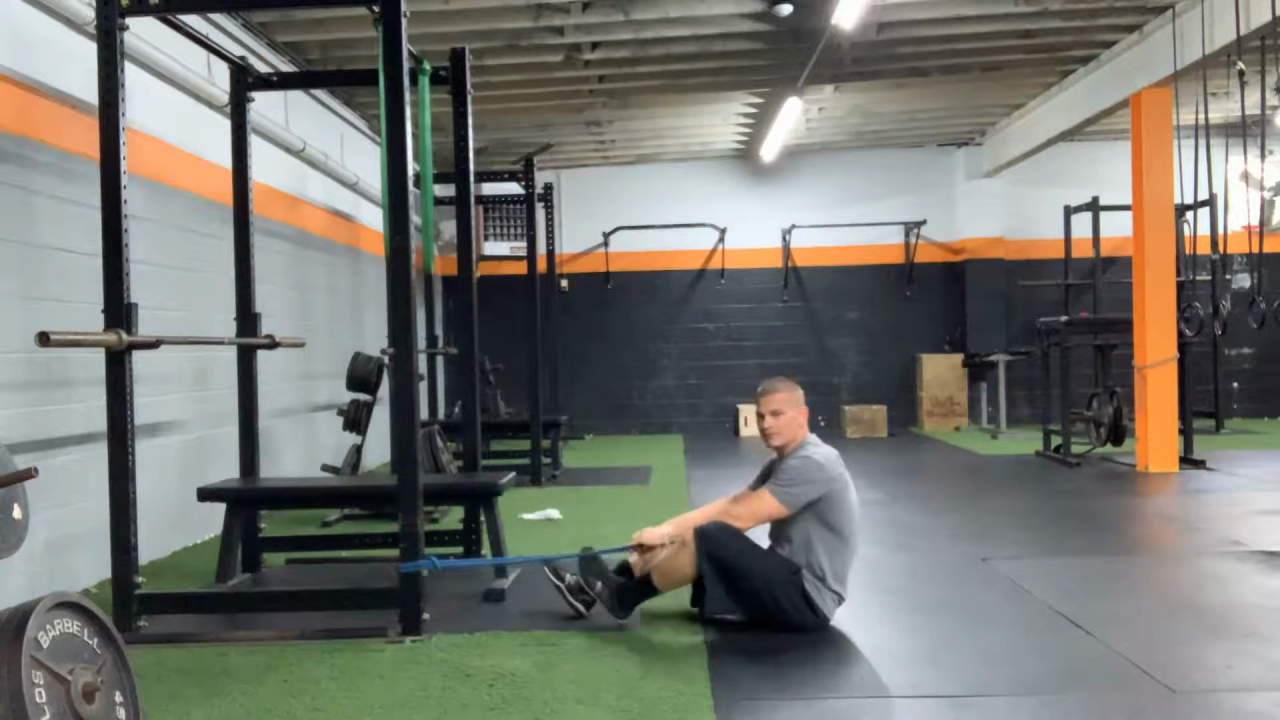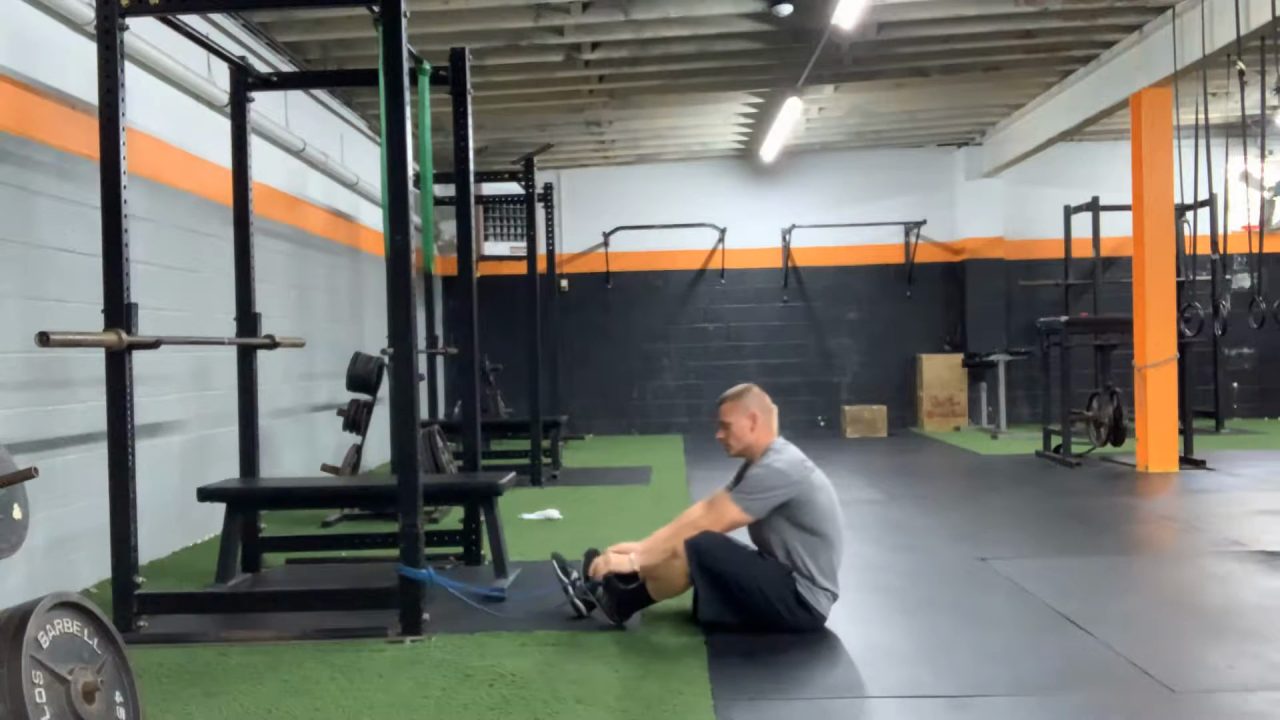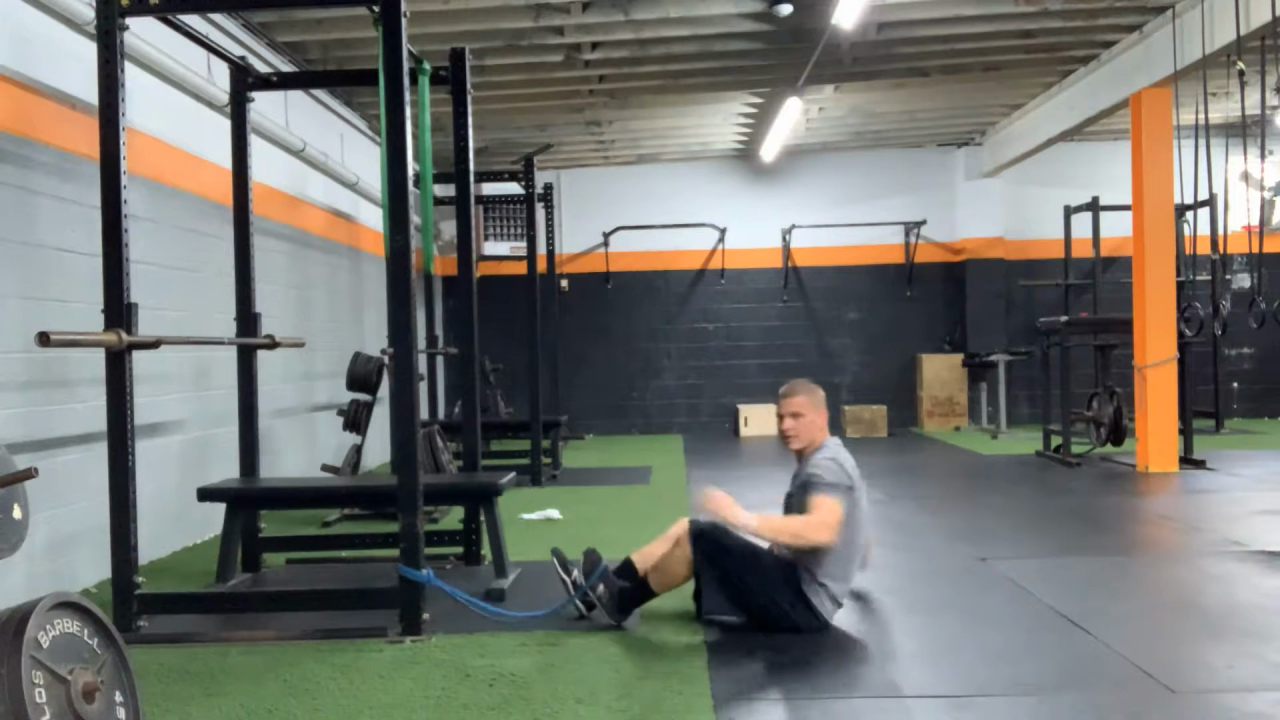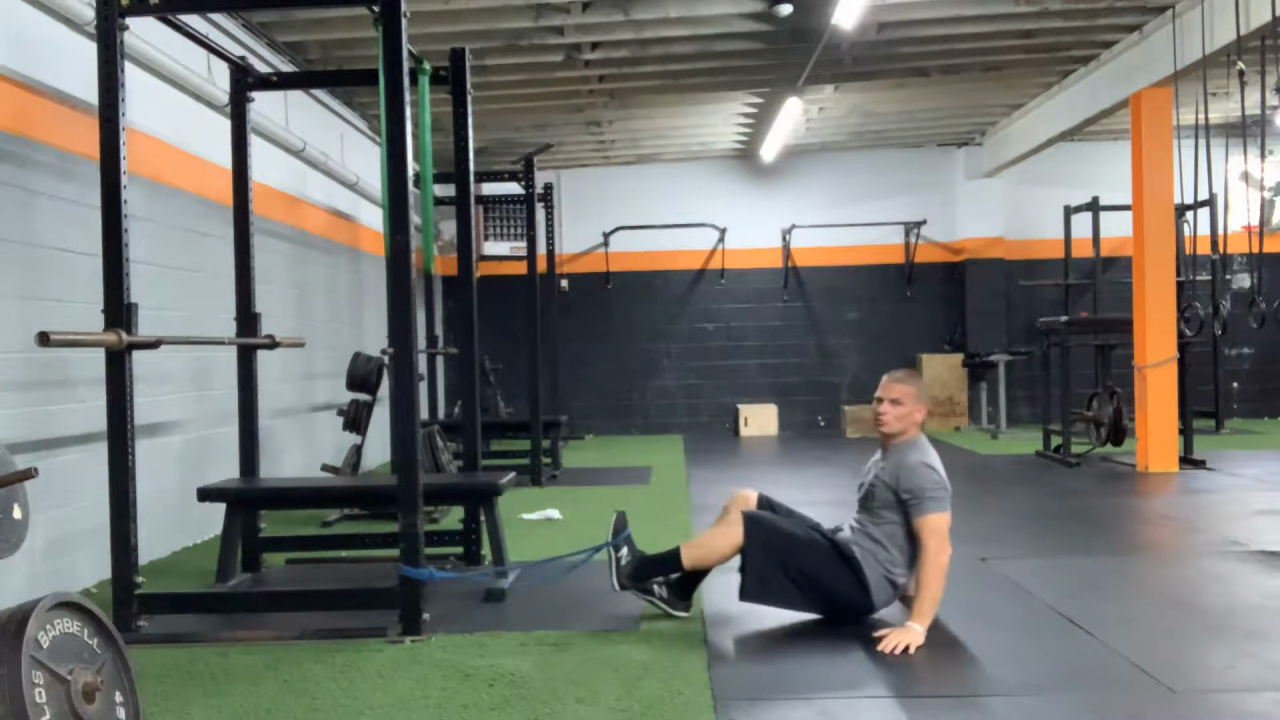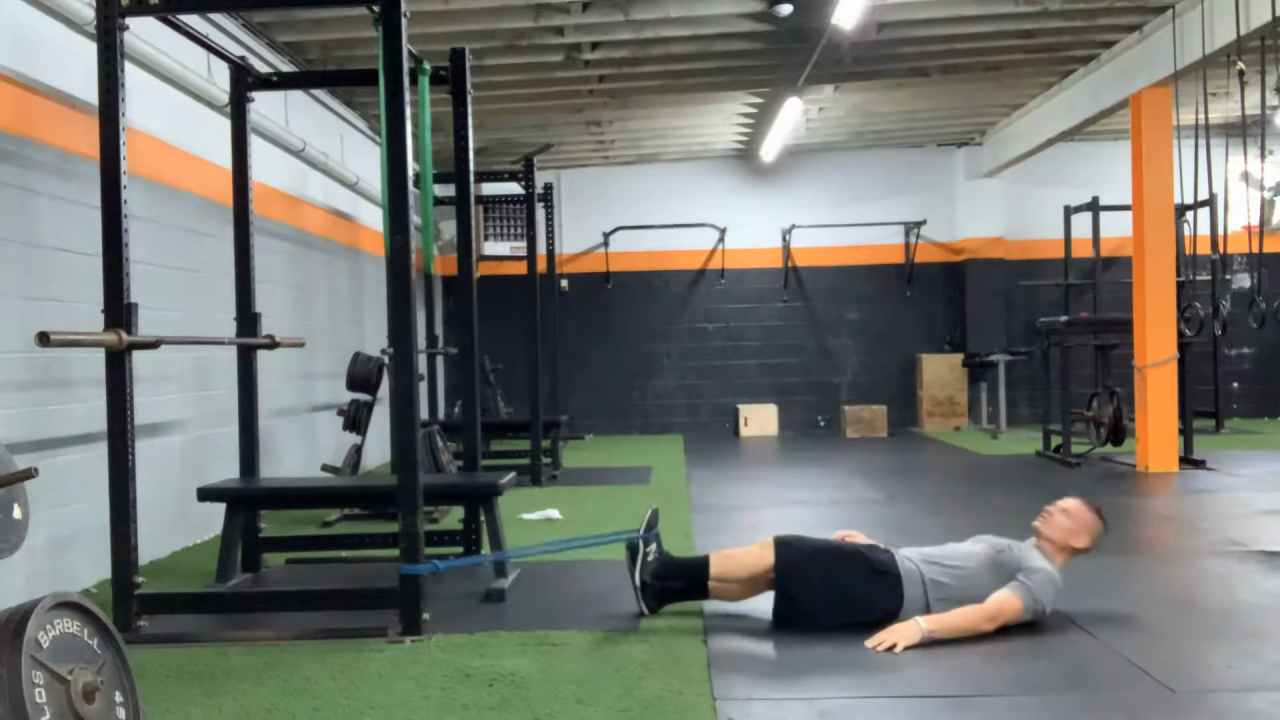
dt=1s
person 1, frame 1
left shoulder: (812, 463)
right shoulder: (785, 462)
left elbow: (741, 517)
right elbow: (731, 504)
left wrist: (667, 534)
right wrist: (668, 529)
left hip: (807, 600)
right hip: (789, 579)
left knee: (708, 538)
right knee: (683, 541)
left ankle: (622, 598)
right ankle: (590, 590)
person 1, frame 2
left shoulder: (778, 469)
right shoulder: (764, 462)
left elbow: (705, 525)
right elbow: (705, 509)
left wrist: (634, 560)
right wrist: (643, 547)
left hip: (802, 602)
right hip: (785, 578)
left knee: (696, 547)
right knee: (683, 543)
left ankle: (619, 604)
right ankle: (598, 587)
person 1, frame 3
left shoulder: (827, 467)
right shoulder: (817, 460)
left elbow: (819, 531)
left wrist: (747, 520)
left hip: (801, 602)
right hip: (781, 577)
left knee: (697, 536)
right knee: (686, 530)
left ankle: (619, 603)
right ankle: (604, 588)
person 1, frame 4
left shoulder: (917, 467)
right shoulder: (890, 452)
left elbow: (937, 550)
left wrist: (916, 625)
right wrist: (900, 579)
left hip: (861, 582)
right hip: (846, 553)
left knee: (743, 526)
right knee: (745, 501)
left ankle: (639, 570)
right ankle: (678, 592)
person 1, frame 5
left shoulder: (1041, 578)
right shoulder: (1016, 553)
left elbow: (988, 617)
left wrist: (919, 626)
right wrist: (874, 540)
left hip: (895, 590)
right hip: (893, 568)
left knee: (772, 554)
right knee: (767, 573)
left ankle: (662, 569)
right ankle: (659, 589)
